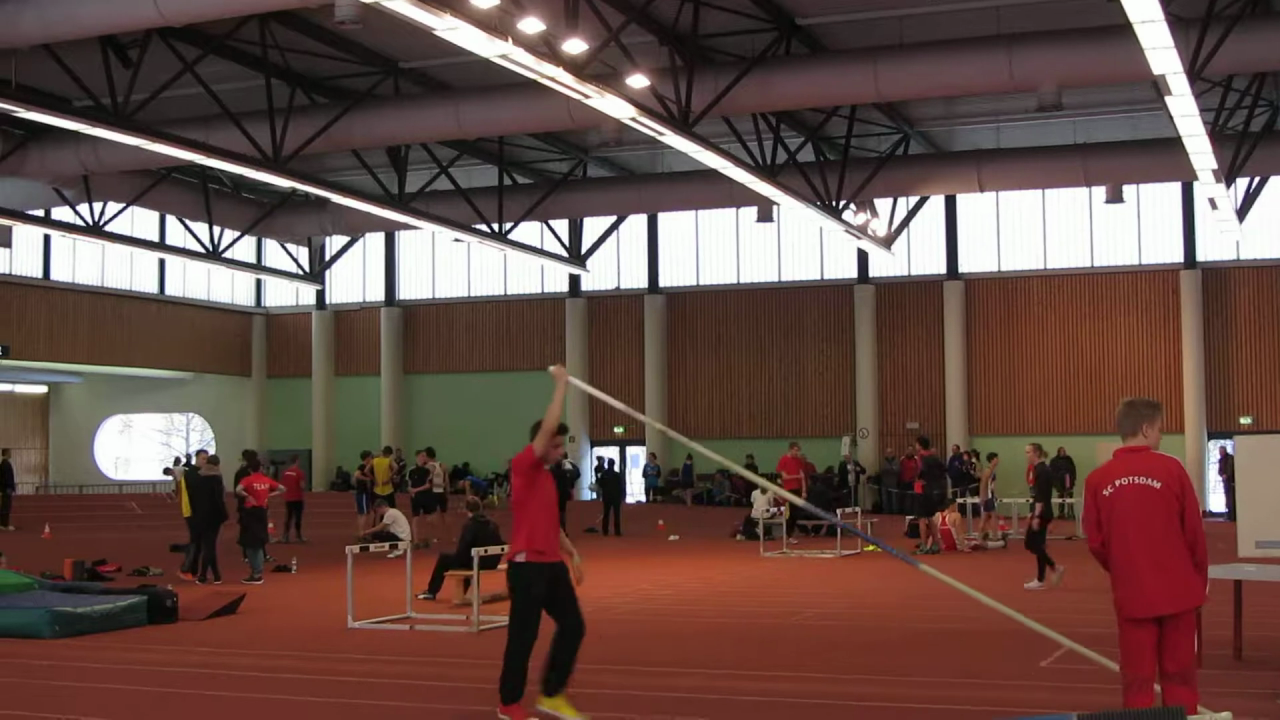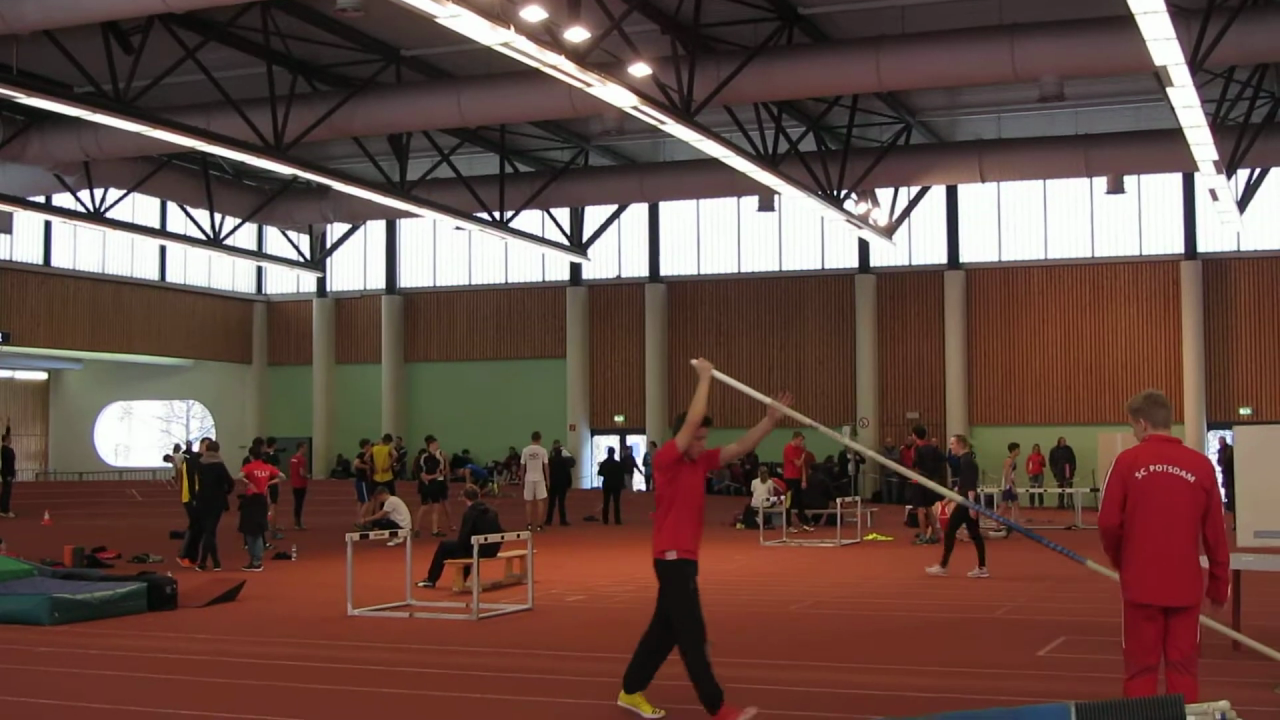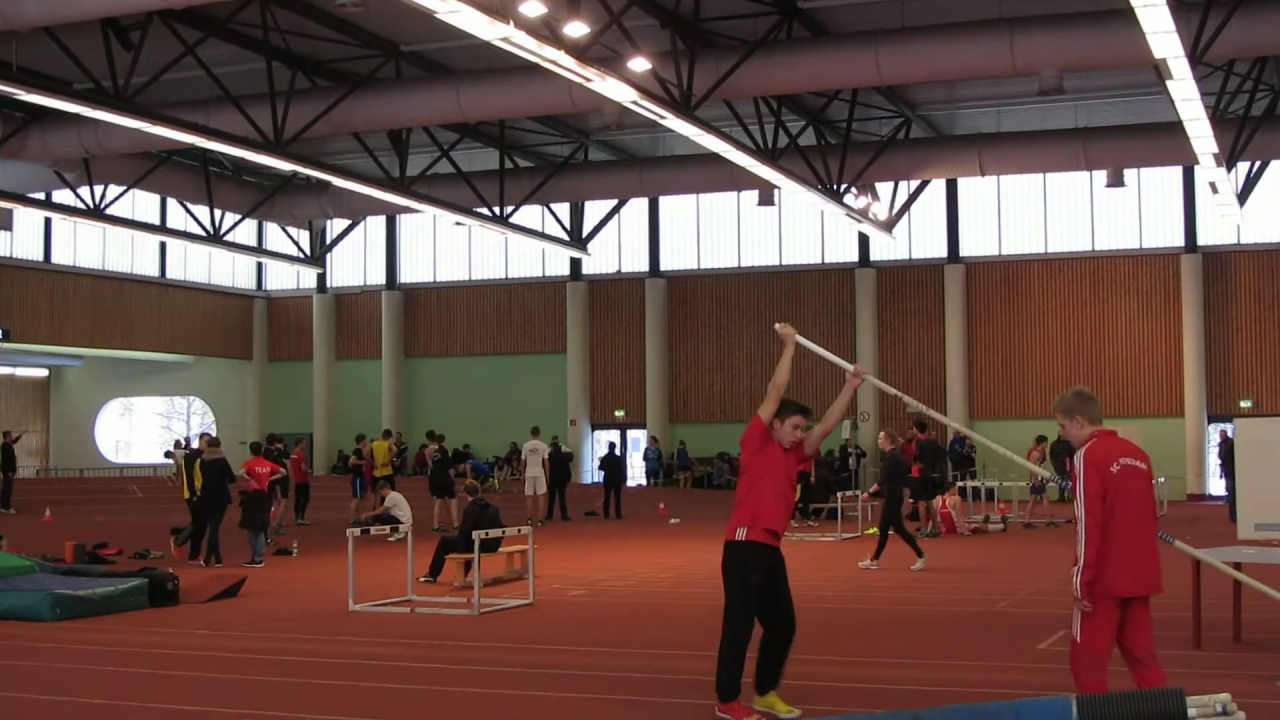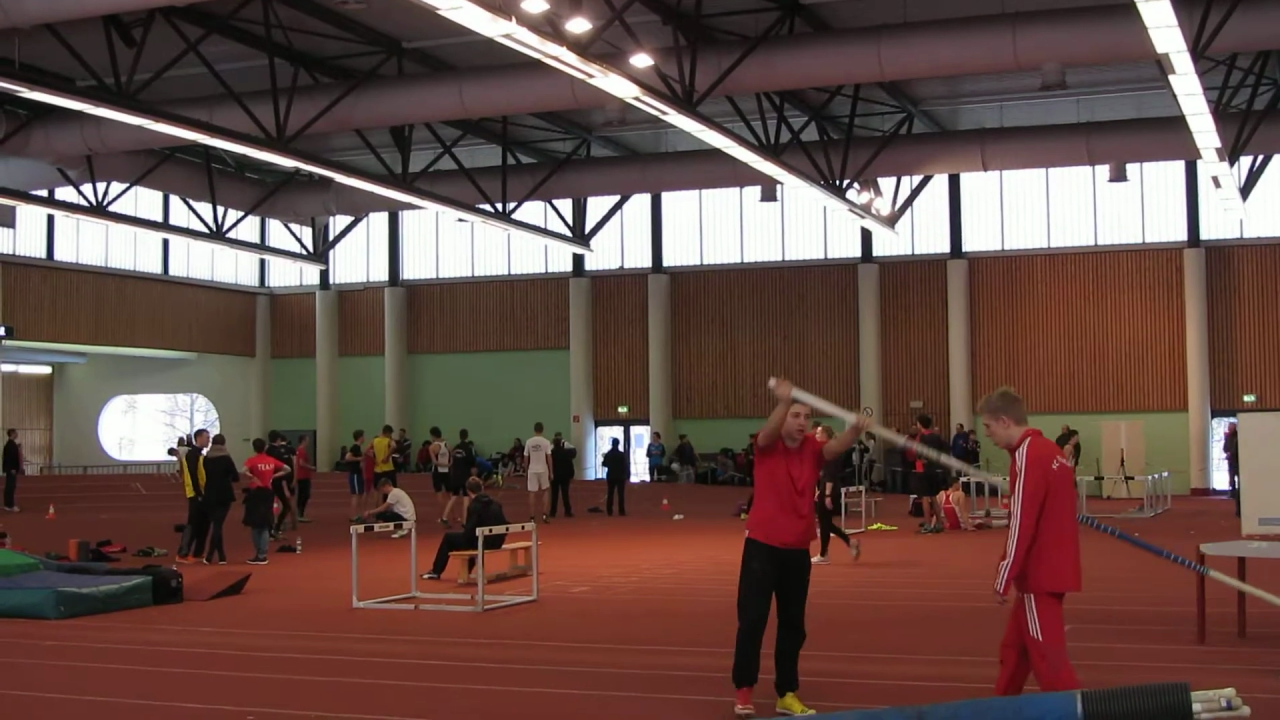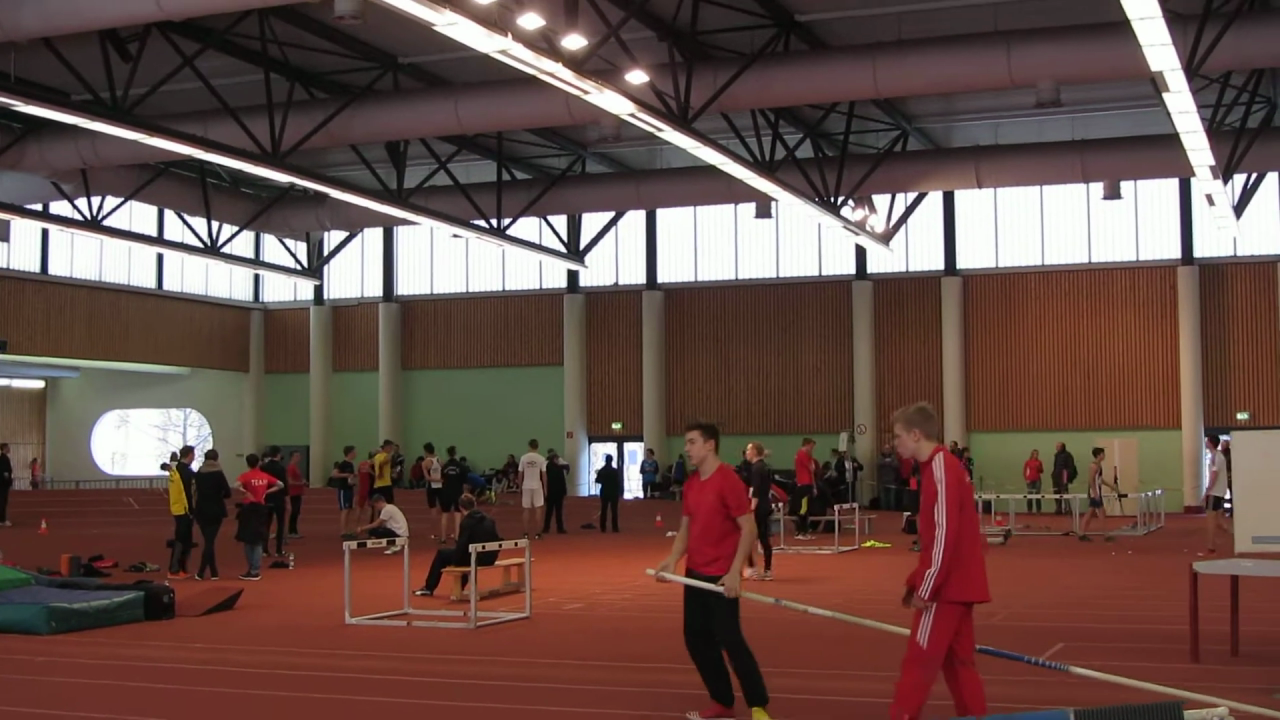
dt=0.7s
person 1, frame 1
left shoulder: (549, 477)
right shoulder: (524, 468)
right elbow: (547, 427)
left wrist: (573, 554)
right wrist: (561, 384)
left hip: (552, 564)
right hip: (527, 564)
left knee: (573, 627)
right knee: (522, 636)
person 1, frame 2
left shoulder: (700, 461)
right shoulder: (667, 460)
left elbow: (740, 447)
right elbow: (691, 420)
left wrist: (771, 418)
right wrist: (704, 377)
left hip: (685, 558)
right hip: (672, 558)
left knee: (665, 629)
right knee: (692, 631)
left ankle: (632, 691)
person 1, frame 3
left shoulder: (793, 454)
right shoulder: (755, 442)
left elbow: (826, 426)
right elbow: (773, 395)
left wrist: (850, 386)
right wrist: (789, 346)
left hip: (770, 548)
right hip: (744, 545)
left knee: (784, 623)
right knee: (739, 624)
person 1, frame 4
left shoulder: (814, 449)
right shoulder: (768, 446)
left elbow: (837, 446)
right elbow: (768, 432)
left wrist: (854, 428)
right wrist: (782, 402)
left hip: (798, 550)
right hip: (762, 545)
left knee: (793, 624)
right knee: (752, 619)
left ankle: (786, 692)
right ankle: (743, 687)
person 1, frame 5
left shoulder: (728, 482)
right shoulder: (690, 485)
left elbow: (748, 529)
left wrist: (734, 573)
right wrist: (672, 558)
left hip: (720, 575)
right hip: (695, 573)
left knee: (730, 640)
right knee: (696, 640)
person 2, frame 1
left shoulder: (1097, 480)
right shoulder: (1171, 468)
left elbow: (1096, 543)
right elbow: (1194, 532)
right wrist: (1200, 582)
left hip: (1131, 596)
right hip: (1178, 592)
left knee: (1137, 681)
right knee: (1180, 679)
person 2, frame 2
left shoulder: (1127, 461)
right shoulder: (1201, 464)
left elbow: (1108, 523)
right elbow: (1215, 531)
left wrist: (1123, 562)
right wrist: (1219, 584)
left hip: (1140, 583)
right hip: (1185, 585)
left knee: (1140, 668)
right knee: (1183, 668)
person 2, frame 3
left shoulder: (1088, 455)
right shoulder: (1137, 454)
left elbow: (1089, 524)
right elbow: (1151, 516)
left wrist: (1082, 581)
left hip: (1104, 578)
right hip: (1140, 574)
left knee: (1088, 660)
right knee: (1142, 655)
person 2, frame 4
left shoulder: (1027, 454)
right shoulder: (1050, 451)
left elbow: (1022, 521)
left wrist: (1003, 577)
left hip: (1039, 572)
right hip: (1055, 567)
left knee: (1047, 656)
right knee: (1015, 648)
person 2, frame 5
left shoulder: (940, 468)
right shoulder: (947, 466)
left elbow: (945, 533)
left wrist: (927, 585)
right wrist: (915, 581)
left hip: (945, 585)
right hip: (959, 584)
left knee: (918, 663)
right knee: (959, 663)
